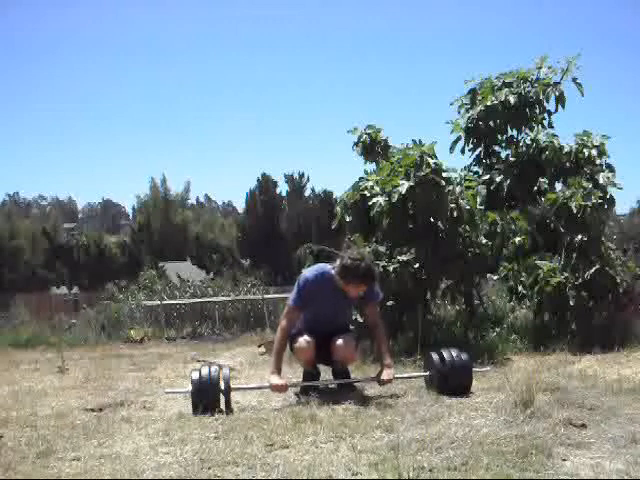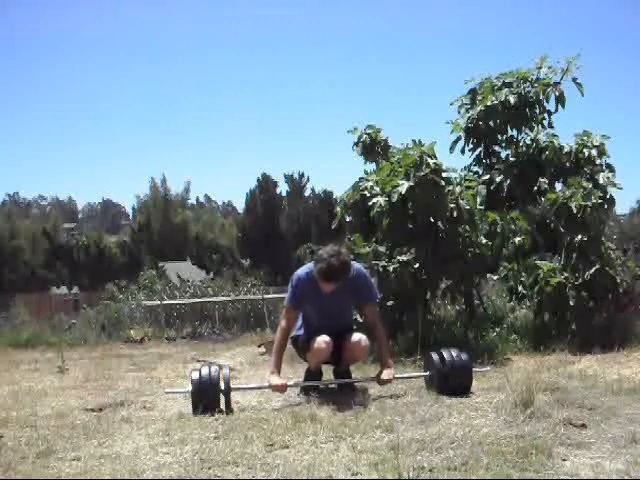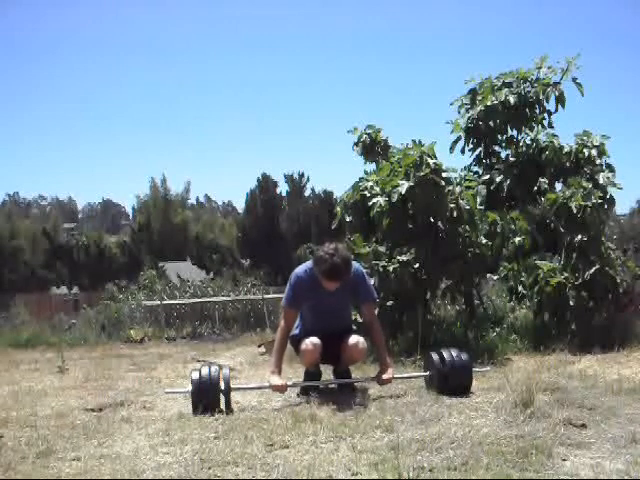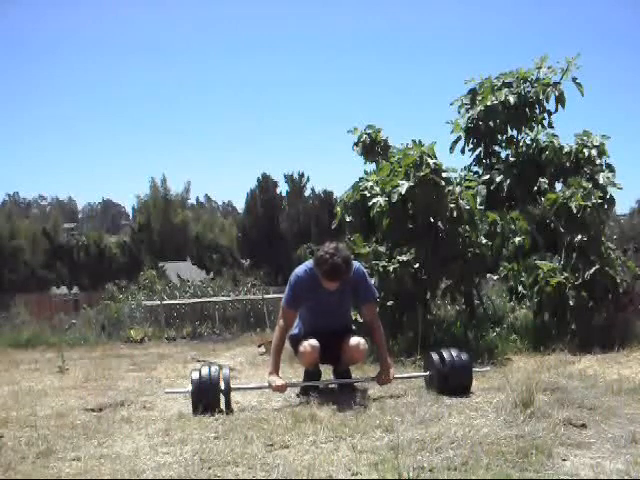
dt=0.5s
person 1, frame 1
left shoulder: (363, 282)
right shoulder: (312, 278)
left elbow: (374, 322)
right elbow: (286, 322)
left wrist: (387, 364)
right wrist: (275, 373)
left hip: (338, 334)
right hip: (307, 334)
left knee: (345, 348)
right knee: (303, 346)
left ankle: (340, 371)
right ankle: (310, 374)
person 1, frame 2
left shoulder: (358, 274)
right shoulder: (303, 277)
left elbow: (373, 320)
right elbow: (286, 323)
left wrist: (387, 364)
right wrist: (274, 372)
left hip: (342, 334)
right hip: (309, 336)
left knee: (361, 344)
right knee: (322, 345)
left ankle: (342, 371)
right ankle: (313, 374)
person 1, frame 3
left shoulder: (356, 273)
right shoulder: (301, 275)
left elbow: (371, 319)
right elbow: (285, 323)
left wrist: (385, 364)
right wrist: (275, 372)
left hip: (341, 335)
right hip: (308, 335)
left knee: (359, 347)
right knee: (311, 348)
left ankle: (341, 371)
right ankle: (312, 373)
person 1, frame 4
left shoulder: (357, 272)
right shoulder: (302, 275)
left elbow: (372, 319)
right elbow: (283, 322)
left wrist: (385, 365)
right wrist: (273, 373)
left hip: (341, 334)
right hip: (308, 335)
left knee: (359, 348)
right knee: (309, 351)
left ankle: (342, 370)
right ankle: (312, 373)
